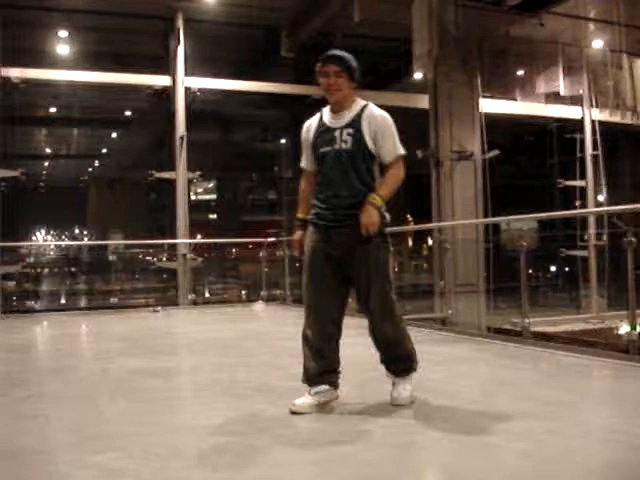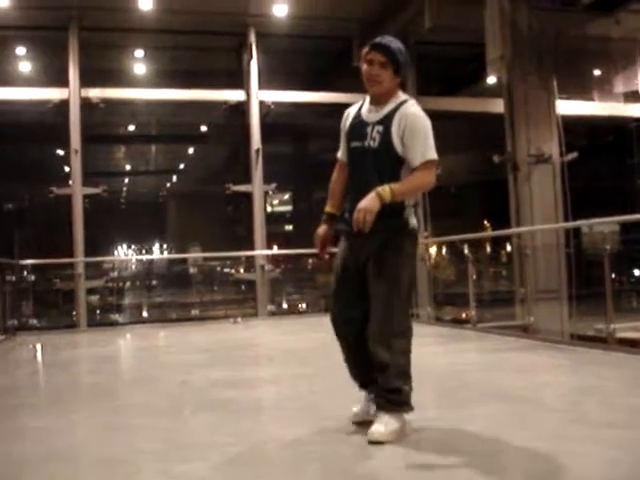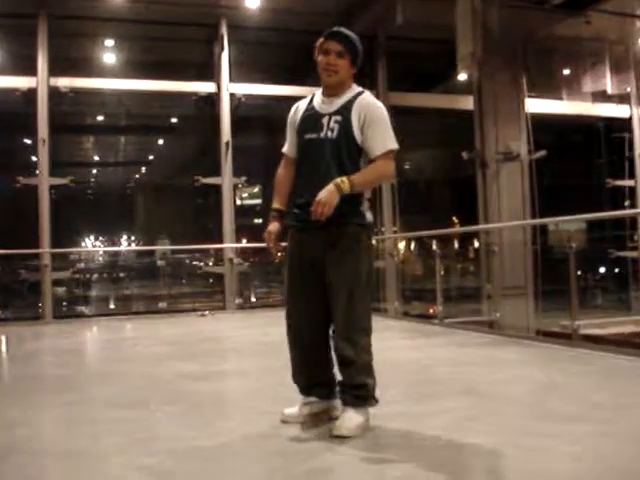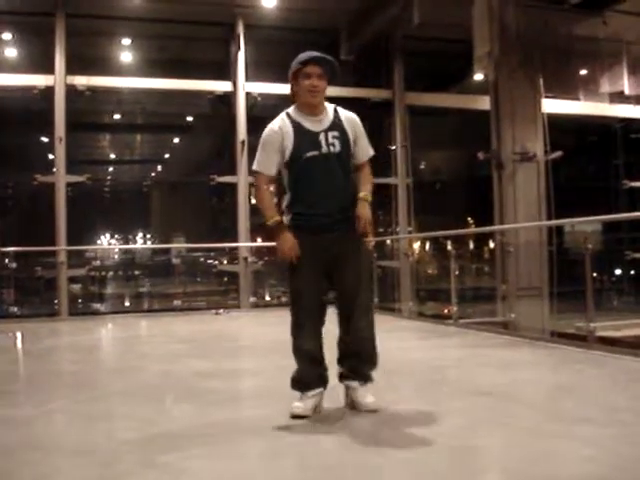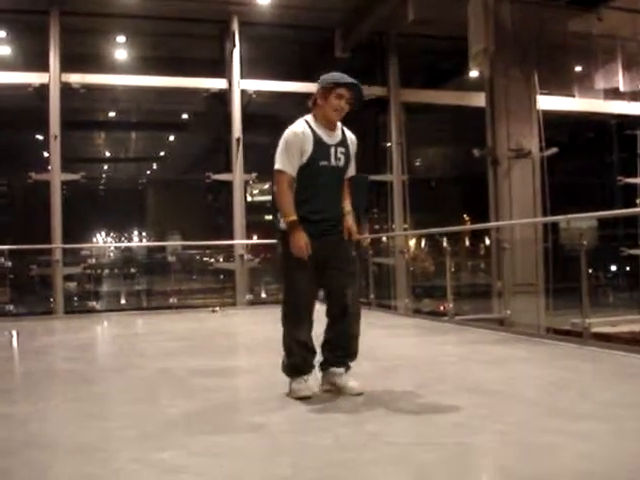
dt=1s
person 1, frame 1
left shoulder: (375, 118)
right shoulder: (312, 127)
left elbow: (396, 168)
left wrist: (374, 203)
right wrist: (301, 223)
left hip: (363, 227)
right hip: (322, 229)
left knee: (378, 304)
right knee: (318, 310)
left ankle: (402, 372)
right ankle: (321, 383)
person 1, frame 2
left shoulder: (410, 116)
right shoulder: (351, 116)
left elbow: (426, 176)
left wrist: (380, 195)
right wrist: (330, 218)
left hip: (393, 232)
right hip: (353, 232)
left knee: (388, 322)
right knee: (345, 315)
left ankle: (392, 407)
right ankle: (375, 391)
person 1, frame 3
left shoulder: (367, 107)
right shoulder: (300, 110)
left elbow: (385, 167)
left wrist: (340, 186)
right wrist: (277, 214)
left hip: (347, 227)
right hip: (302, 228)
left knee: (350, 318)
right knee: (302, 317)
left ankle: (356, 402)
right ankle: (319, 394)
person 1, frame 4
left shoulder: (348, 120)
right shoulder: (279, 129)
left elbow: (362, 167)
right elbow: (262, 183)
left wrist: (363, 200)
right wrist: (279, 228)
left hip: (347, 231)
right hip: (303, 234)
left knee: (357, 307)
right knee: (306, 313)
left ankle: (357, 381)
right ankle: (310, 387)
person 1, frame 5
left shoulder: (348, 139)
right shoulder: (298, 134)
right elbow: (282, 184)
left wrist: (347, 214)
right wrist: (294, 228)
left hip: (336, 235)
right hip: (302, 234)
left knee: (344, 300)
right knee: (299, 306)
left ankle: (336, 369)
right ankle: (299, 374)
